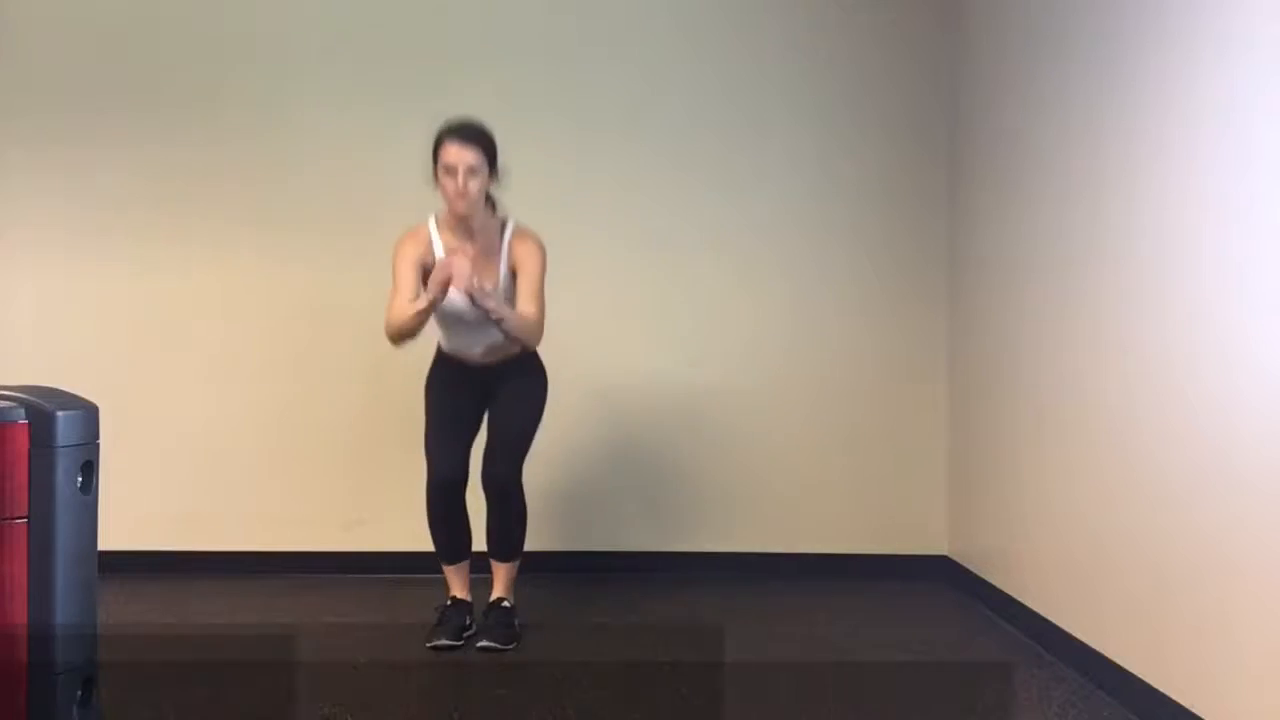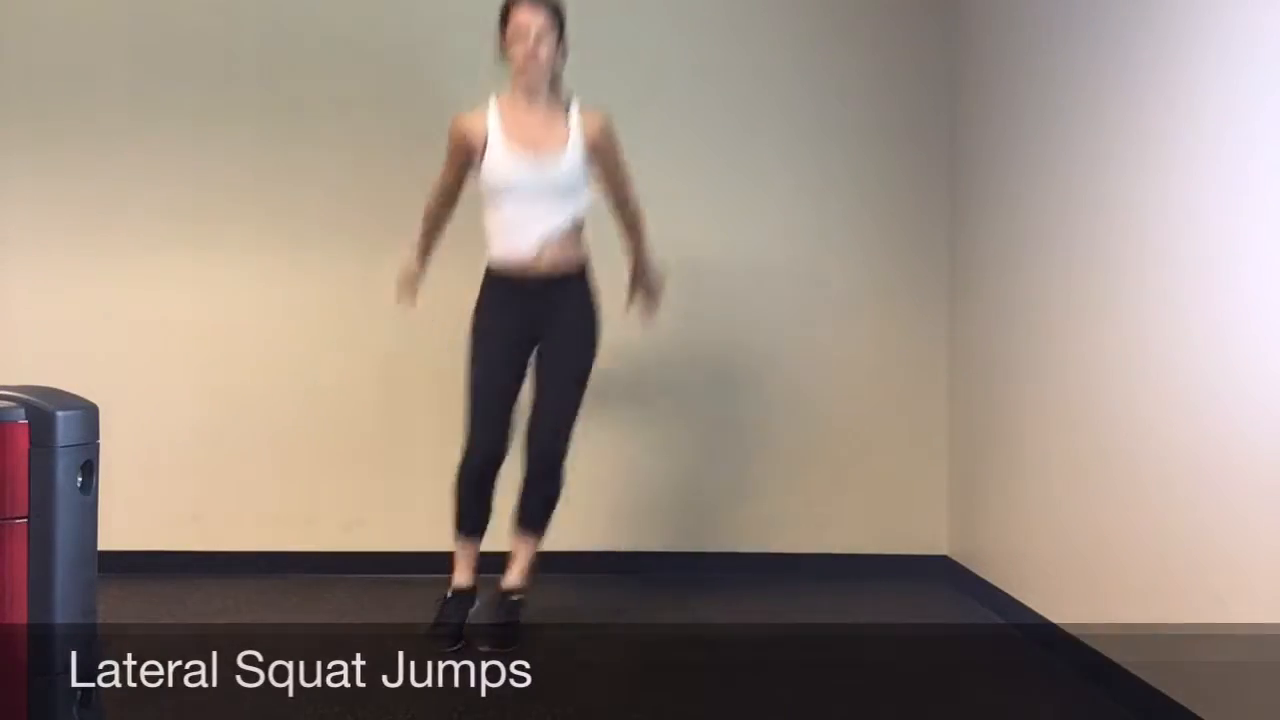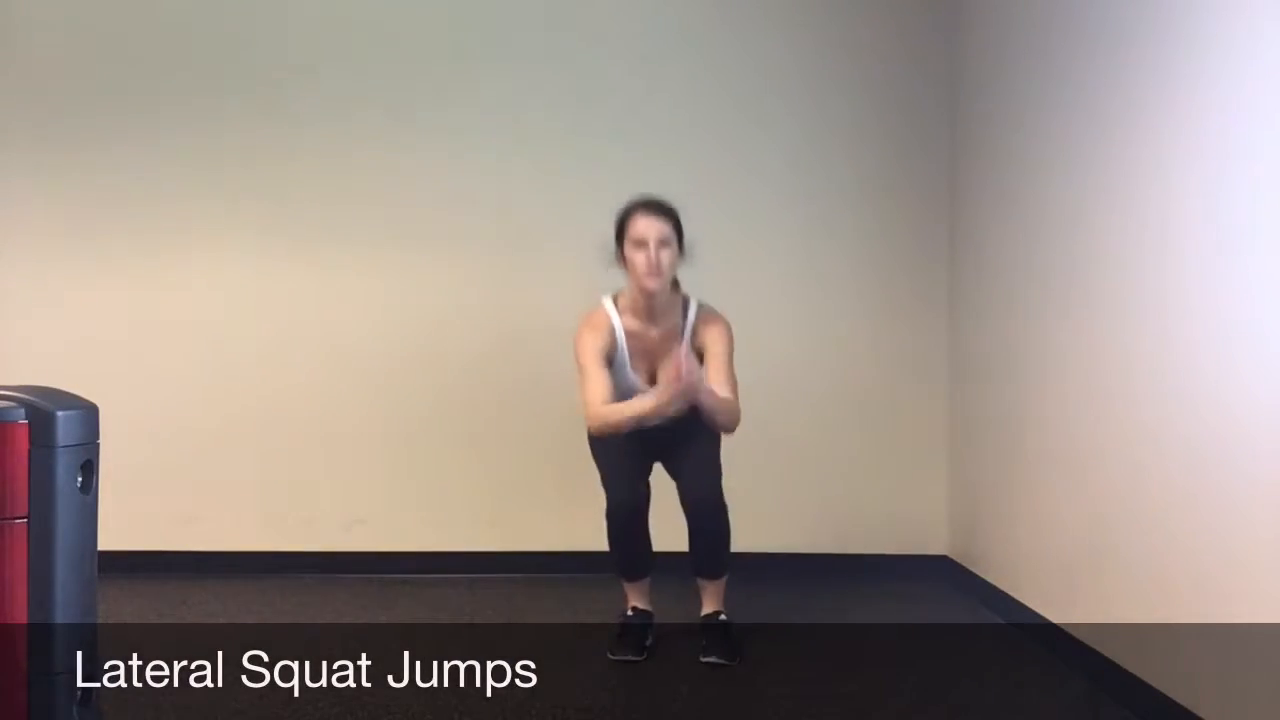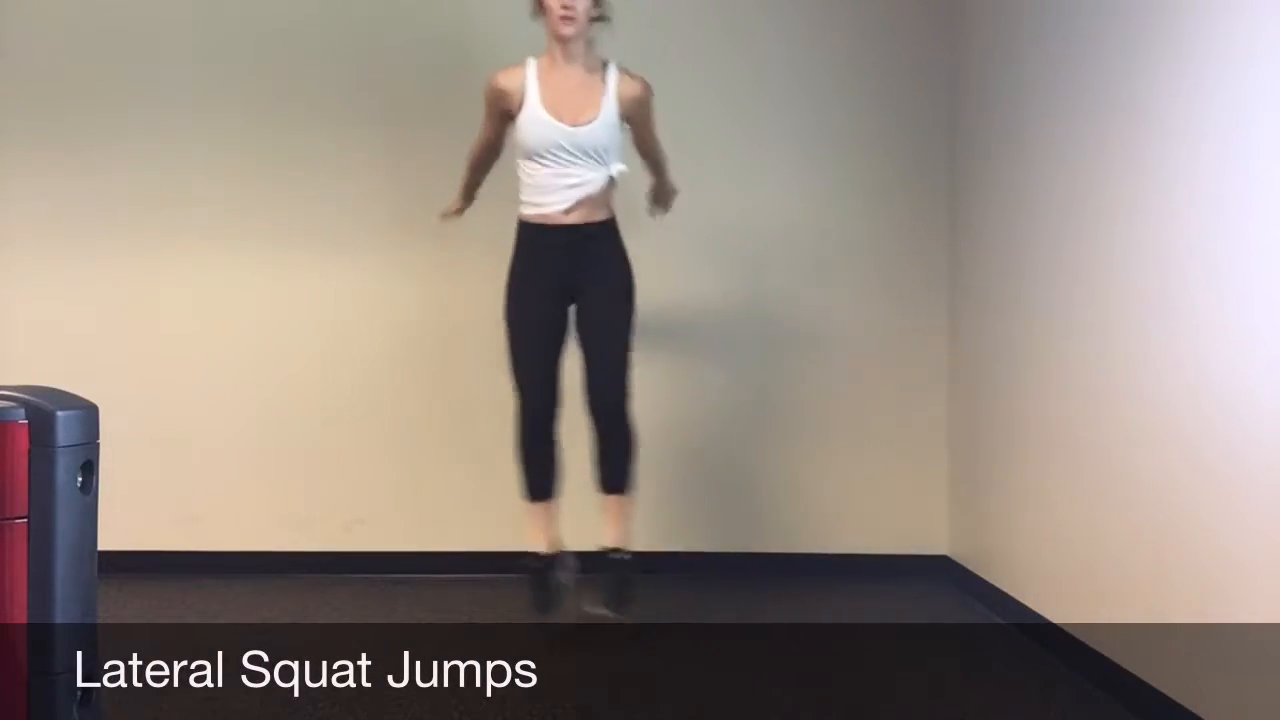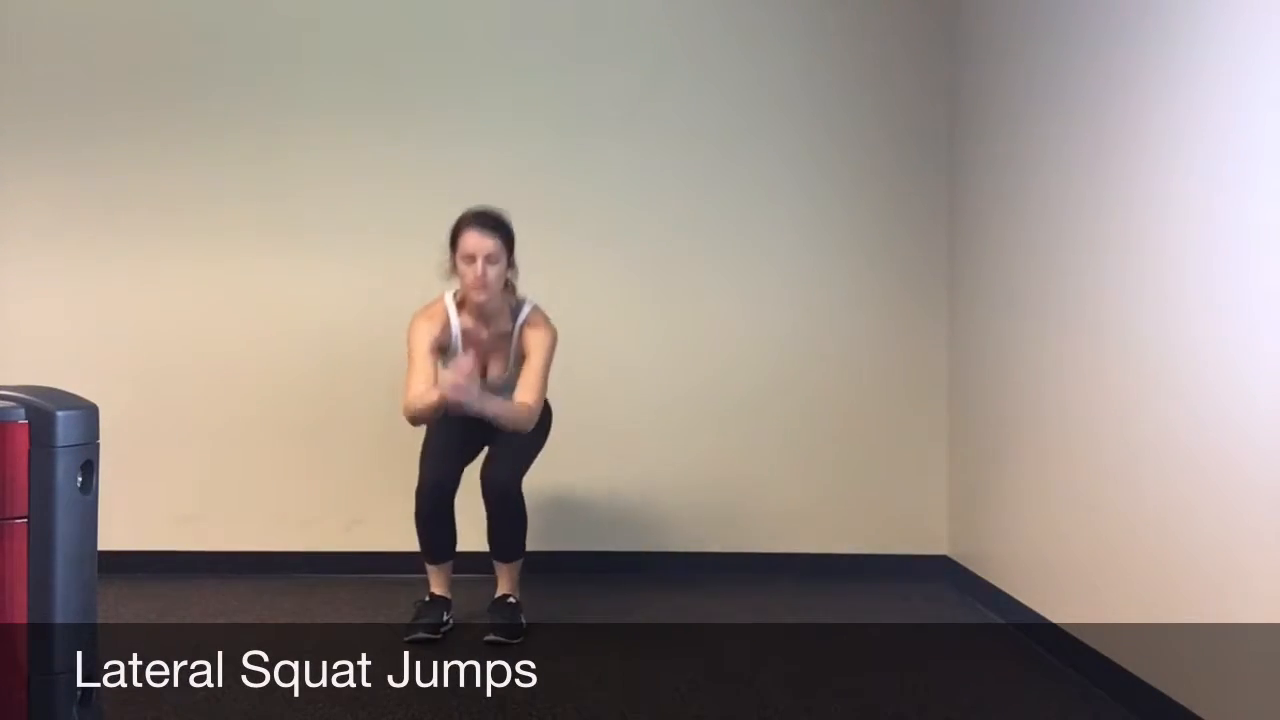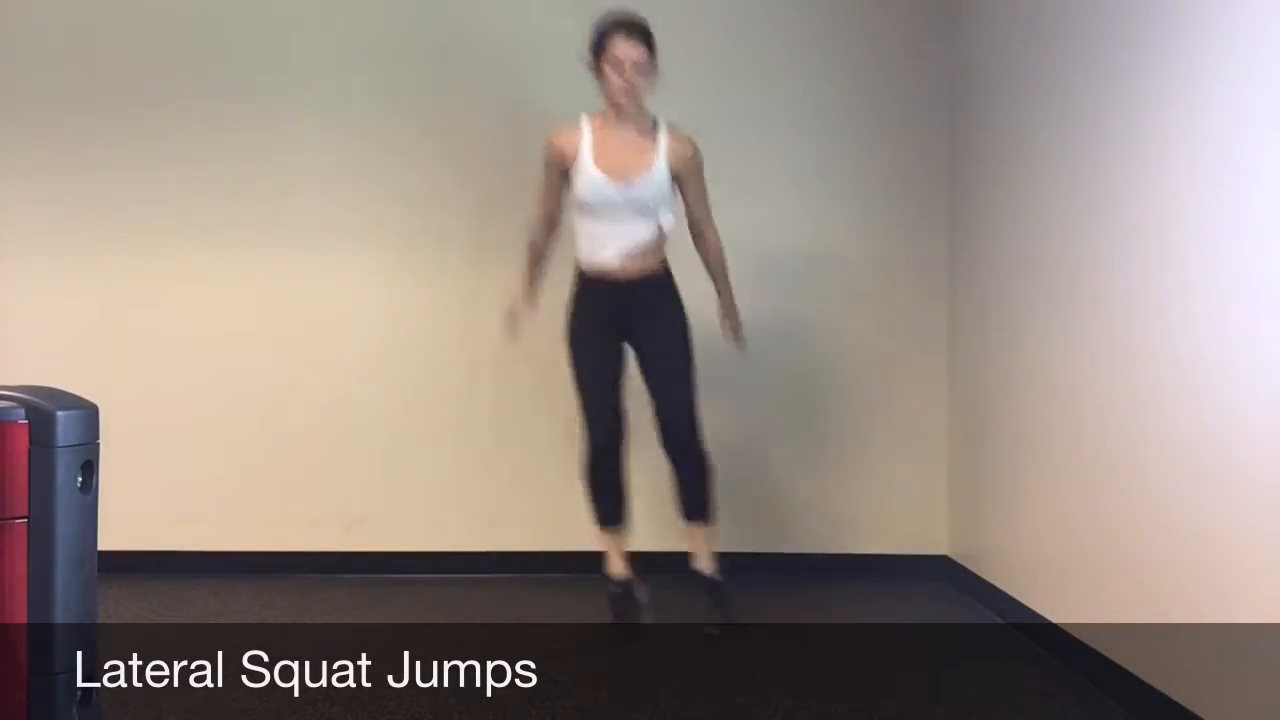
dt=0.7s
person 1, frame 1
left shoulder: (523, 245)
right shoulder: (417, 243)
left elbow: (532, 329)
right elbow: (396, 329)
left wrist: (485, 298)
right wrist: (433, 294)
left hip: (516, 375)
right hip: (453, 375)
left knee: (501, 474)
right knee: (444, 476)
left ankle: (502, 601)
right ankle: (458, 599)
person 1, frame 2
left shoulder: (589, 124)
right shoulder: (476, 127)
left elbow: (623, 195)
right elbow: (444, 195)
left wrist: (641, 265)
right wrist: (419, 262)
left hip: (568, 299)
right hip: (503, 299)
left knee: (548, 443)
right knee: (484, 444)
left ankle: (516, 585)
right ankle: (461, 583)
person 1, frame 3
left shoulder: (708, 325)
right shoulder: (599, 327)
left elbow: (728, 416)
right elbow: (598, 416)
left wrist: (696, 389)
right wrist: (656, 398)
left hip: (688, 429)
right hip: (624, 433)
left knee: (707, 504)
right knee: (626, 503)
left ankle: (714, 614)
right ankle: (637, 610)
person 1, frame 4
left shoulder: (629, 90)
right shoulder: (511, 87)
left elbow: (649, 149)
right elbow: (486, 149)
left wrist: (663, 187)
right wrist: (463, 199)
left hip: (601, 255)
right hip: (536, 255)
left knee: (609, 404)
right knee: (537, 407)
left ankle: (617, 549)
right ankle: (544, 550)
person 1, frame 5
left shoulder: (536, 327)
right shoulder: (432, 321)
left elbow: (526, 414)
right elbow: (414, 409)
left wrist: (481, 400)
right wrist: (443, 394)
left hip: (516, 416)
right hip: (458, 416)
left knee: (500, 481)
right knee: (432, 487)
left ankle: (507, 595)
right ankle: (438, 596)
person 1, frame 6
left shoulder: (677, 148)
right shoulder: (567, 144)
left elbow: (703, 229)
right elbow: (545, 225)
left wrist: (727, 299)
right wrist: (527, 288)
left hip: (655, 300)
right hip: (592, 305)
left knee: (679, 429)
right knee: (603, 433)
left ankle: (706, 568)
right ankle: (618, 572)
